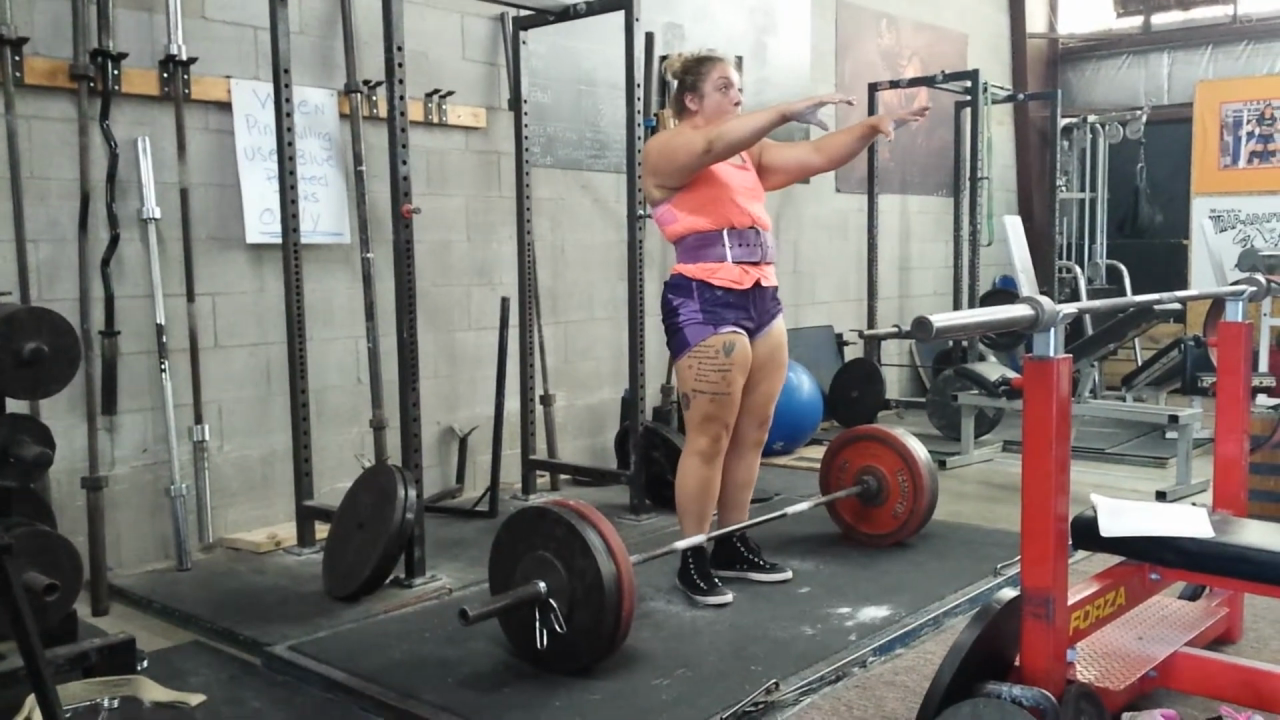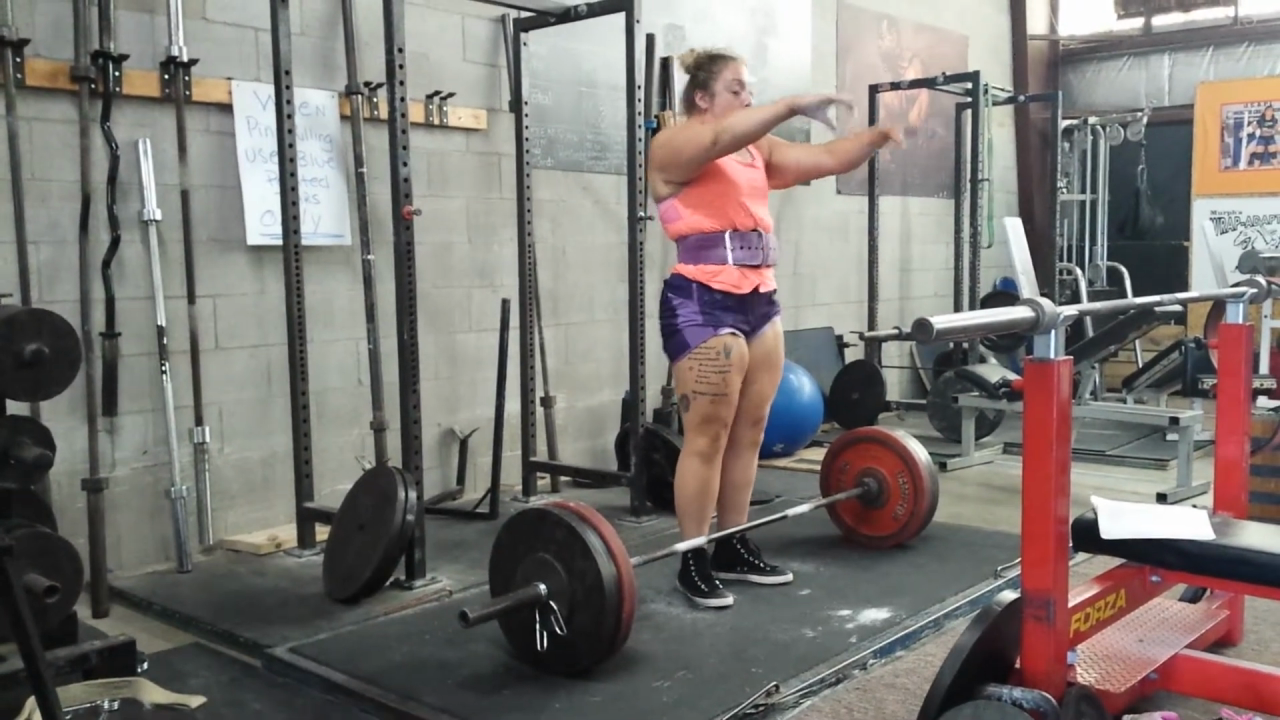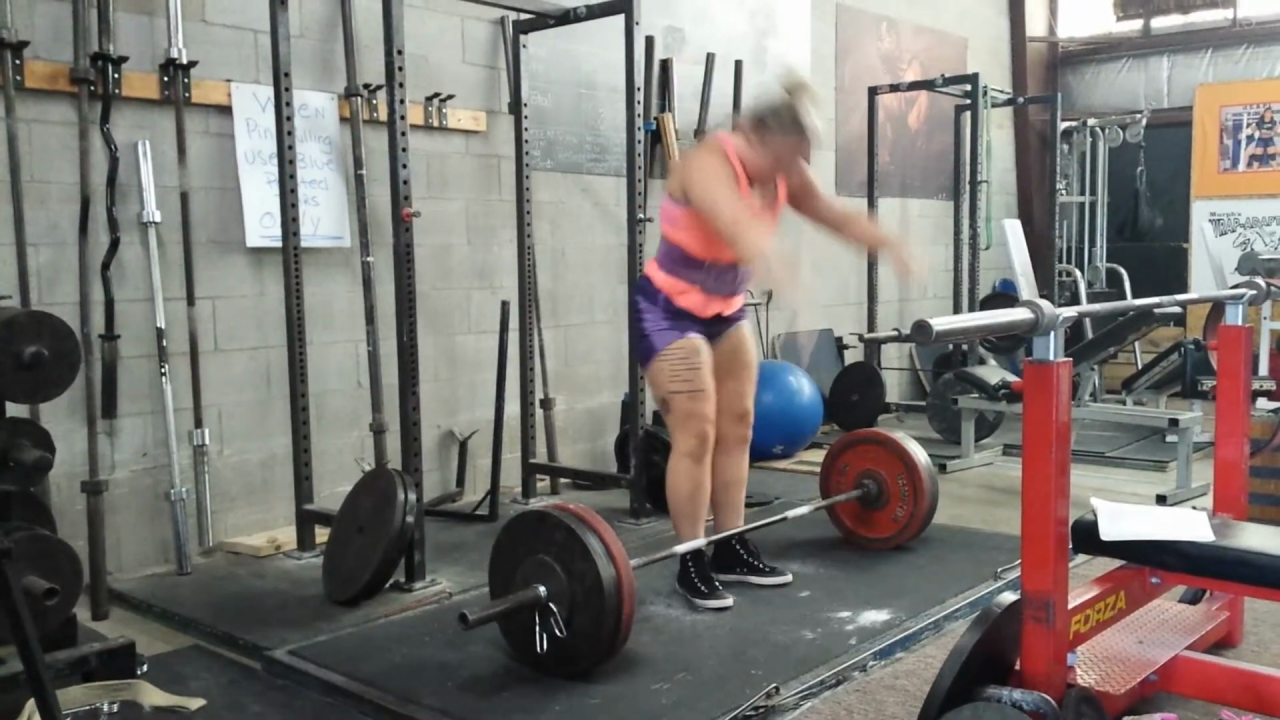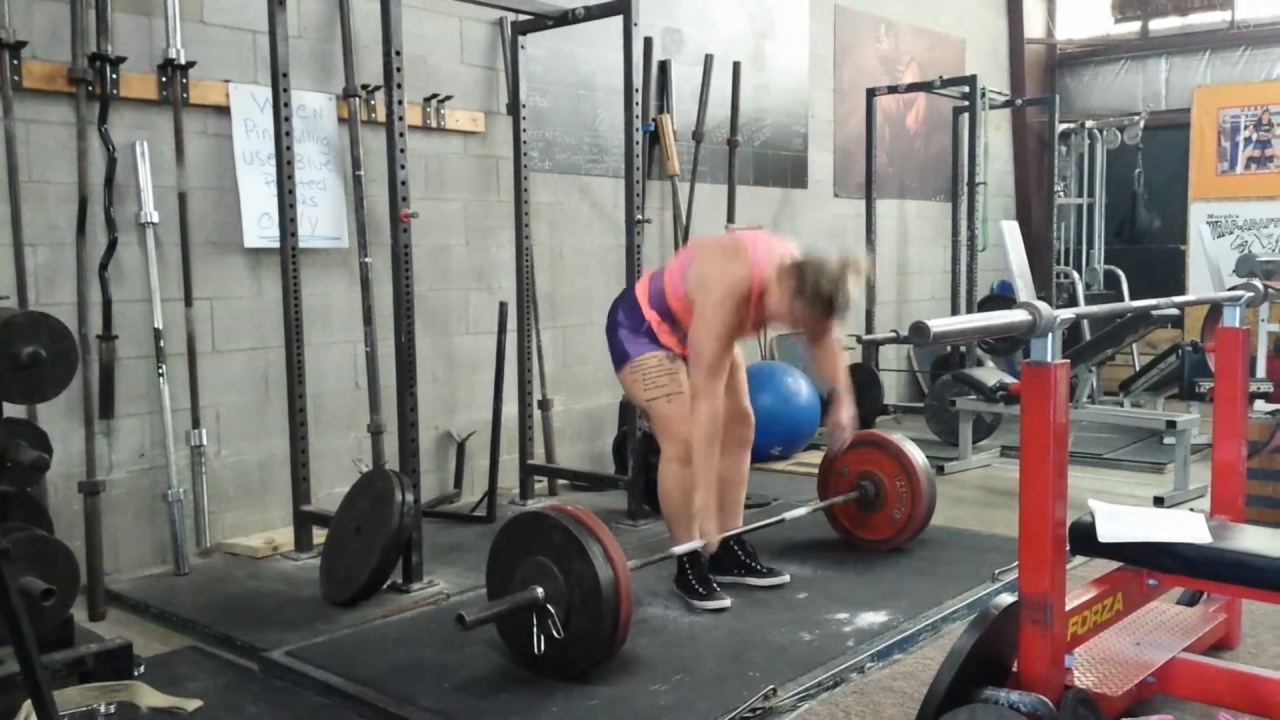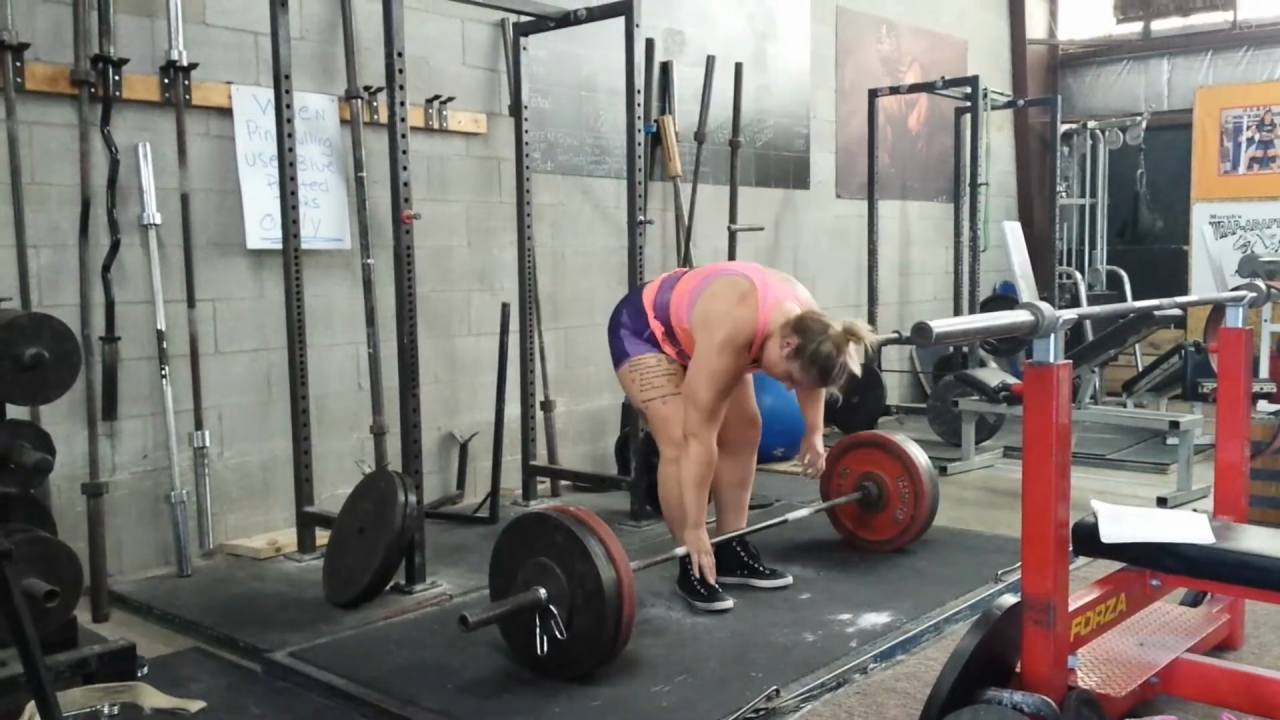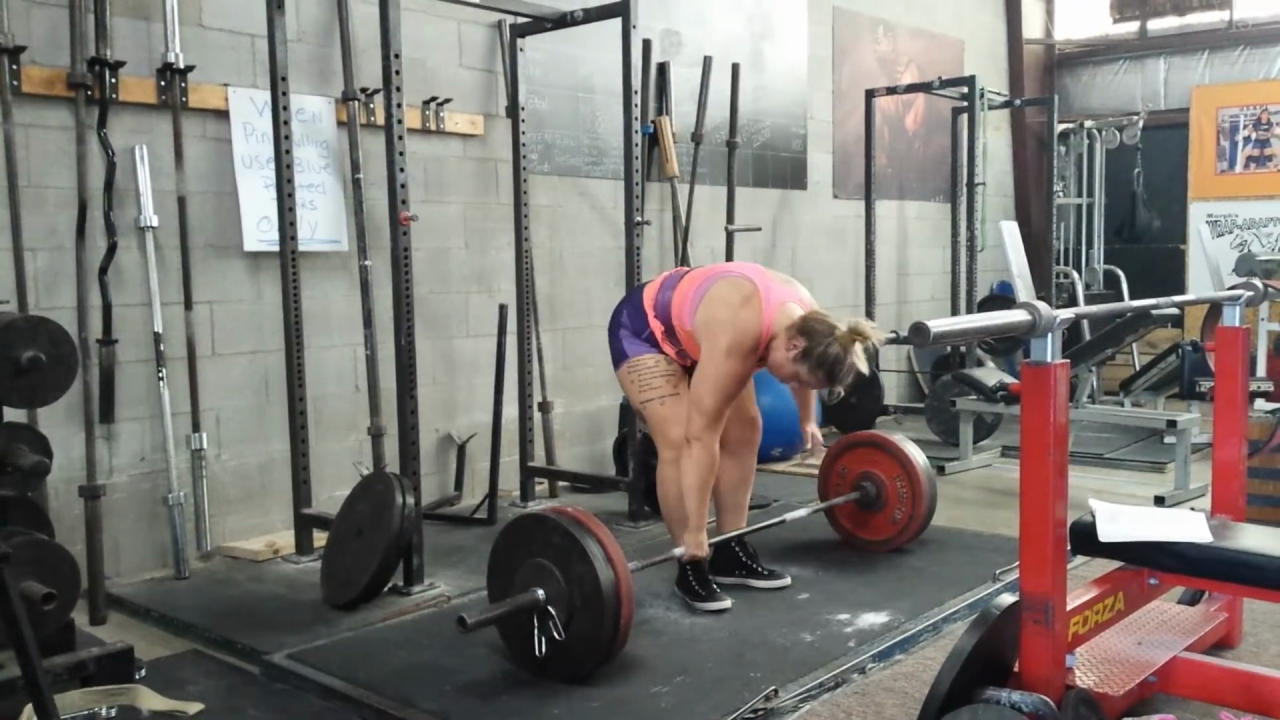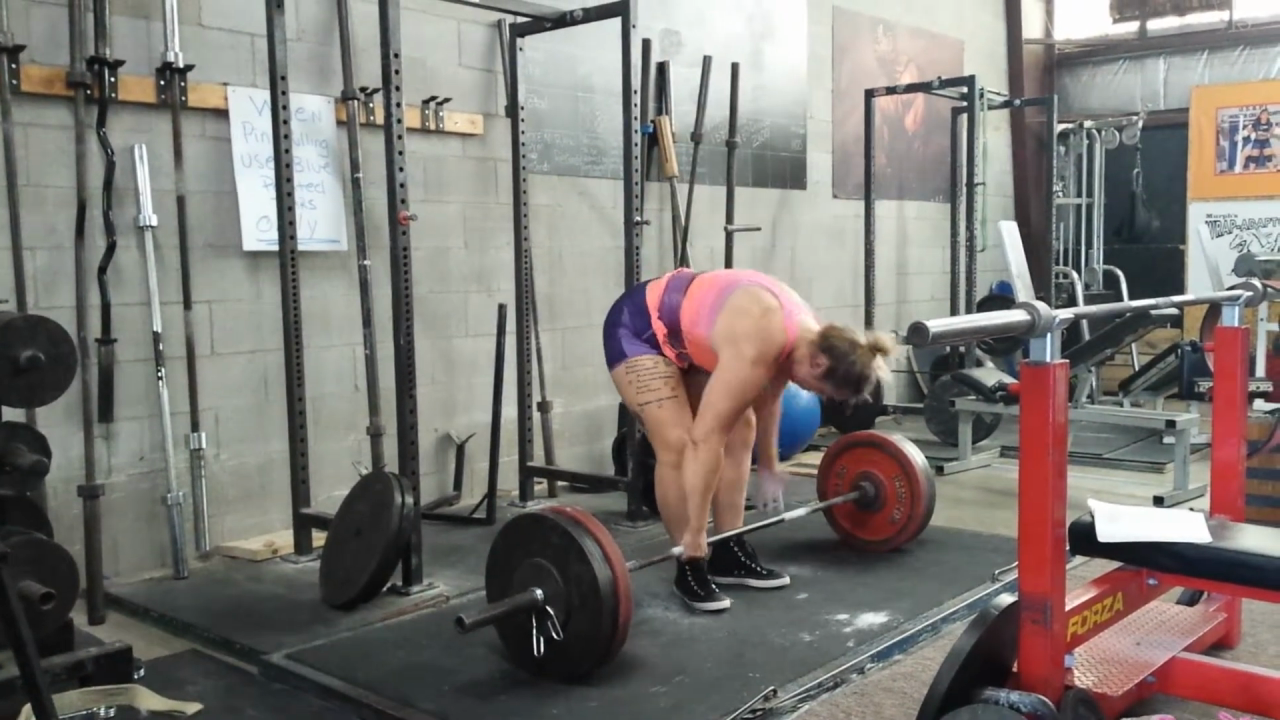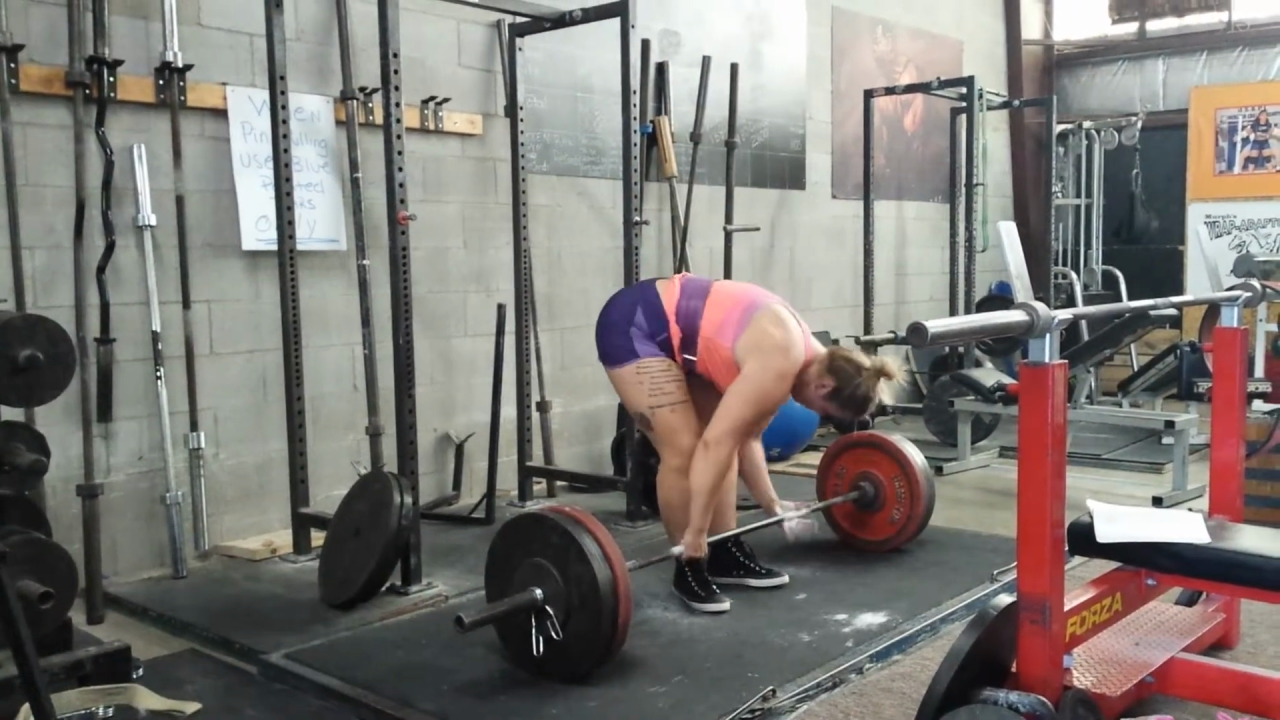
dt=0.2s
person 1, frame 1
left shoulder: (748, 151)
right shoulder: (665, 150)
left elbow: (816, 157)
right elbow: (714, 144)
left wrist: (871, 127)
right wrist: (788, 110)
left hip: (761, 300)
right hip: (704, 303)
left knee: (751, 434)
right knee: (709, 437)
left ankle: (731, 545)
right ankle: (692, 560)
person 1, frame 2
left shoulder: (756, 150)
right shoulder: (673, 145)
left elbow: (822, 160)
right elbow: (719, 138)
left wrist: (879, 135)
right wrist: (792, 106)
left hip: (756, 302)
right hip: (700, 306)
left knee: (747, 434)
right knee: (708, 438)
left ankle: (733, 546)
right ankle: (695, 560)
person 1, frame 3
left shoulder: (780, 171)
right shoulder: (708, 164)
left elbow: (835, 214)
right elbow: (734, 219)
left wrist: (887, 244)
right wrist: (767, 253)
left hip: (723, 308)
right hip: (669, 311)
left knee: (737, 428)
right knee: (695, 437)
left ankle: (732, 547)
right ankle: (693, 563)
person 1, frame 4
left shoulder: (801, 274)
right shoulder: (729, 284)
left elbow: (824, 338)
right elbow: (706, 395)
left wrist: (842, 400)
right wrist: (704, 493)
left hip: (692, 328)
right hip: (643, 329)
left knee: (739, 427)
right knee: (681, 438)
left ankle: (728, 553)
right ankle: (689, 566)
person 1, frame 5
left shoulder: (806, 321)
right shoulder: (730, 331)
left elbow: (811, 378)
right elbow: (698, 436)
left wrist: (814, 433)
right wrist: (695, 530)
left hip: (690, 331)
right hip: (643, 331)
left knee: (744, 432)
right knee: (678, 443)
left ankle: (732, 552)
right ankle: (691, 567)
person 1, frame 6
left shoulder: (806, 320)
right shoulder: (735, 336)
left elbow: (796, 369)
right elbow: (700, 436)
left wrist: (808, 420)
right wrist: (694, 532)
left hip: (693, 332)
right hip: (644, 331)
left knee: (745, 431)
right knee: (678, 442)
left ankle: (730, 553)
right ankle: (691, 564)
person 1, frame 7
left shoulder: (806, 335)
right shoulder: (758, 348)
left elbow: (764, 406)
right elbow: (705, 440)
left wrist: (769, 467)
right wrist: (694, 533)
left hip: (685, 333)
right hip: (638, 328)
left knee: (738, 433)
right knee: (677, 445)
left ankle: (729, 552)
right ankle: (690, 565)
person 1, frame 8
left shoulder: (801, 357)
right shoulder: (780, 366)
left elbow: (742, 439)
right elbow: (716, 444)
left wrist: (771, 504)
right wrist: (696, 531)
left hip: (671, 330)
right hip: (635, 325)
left knee: (725, 435)
right knee: (682, 451)
left ankle: (725, 554)
right ankle: (688, 567)
